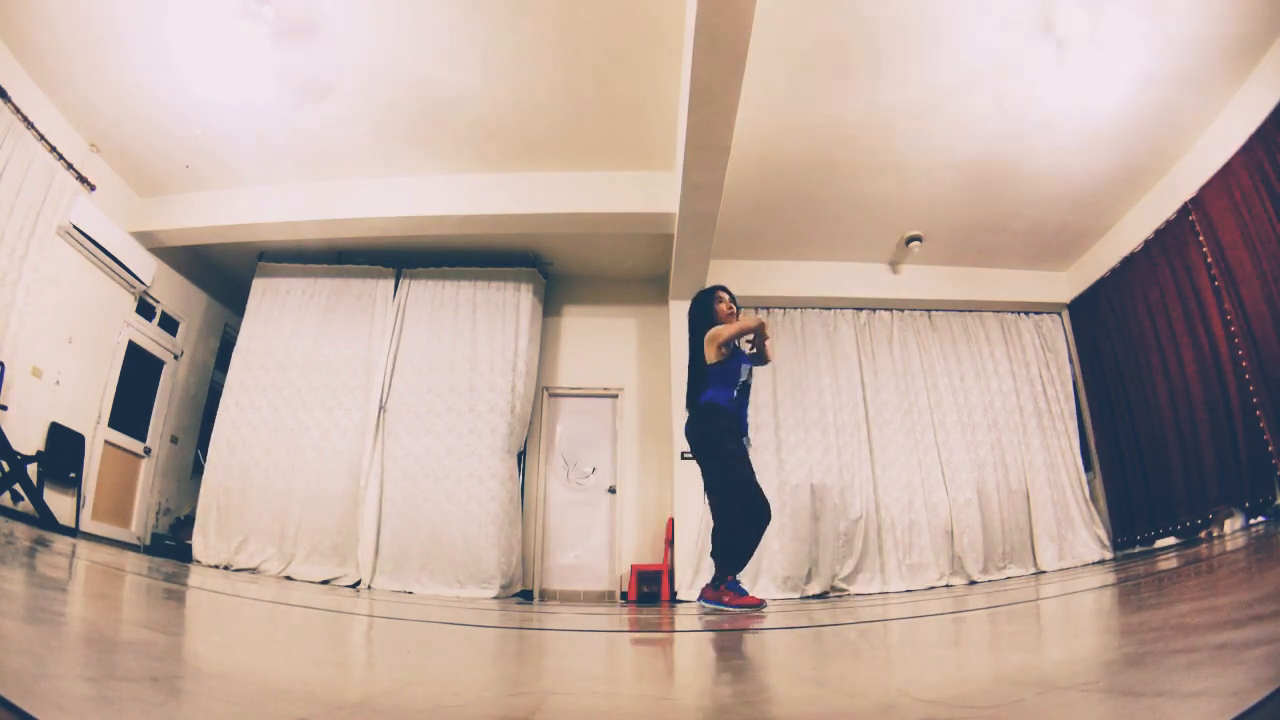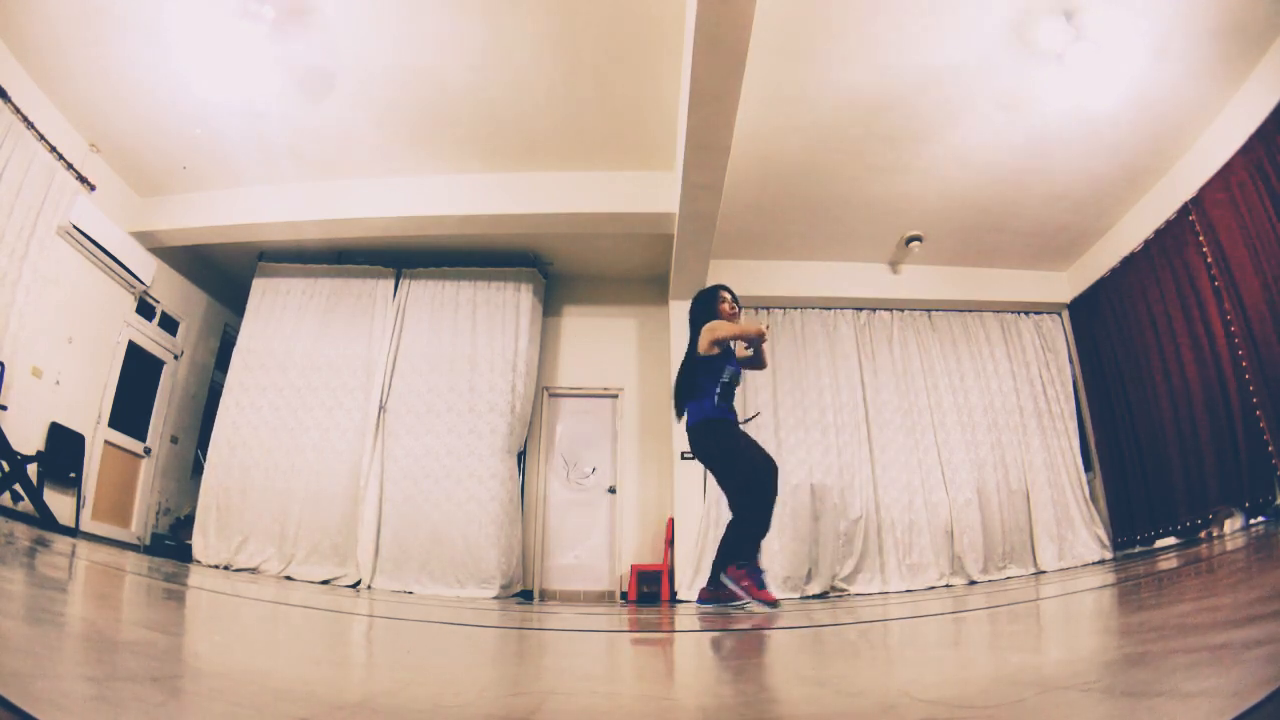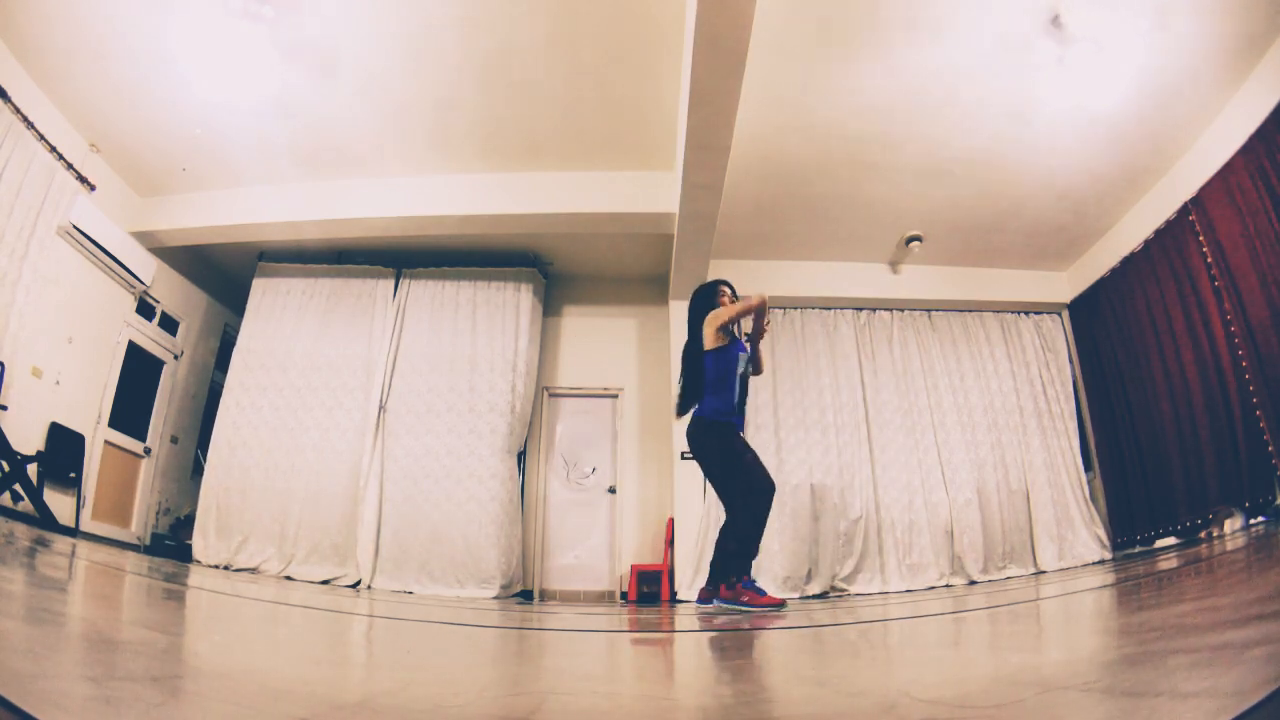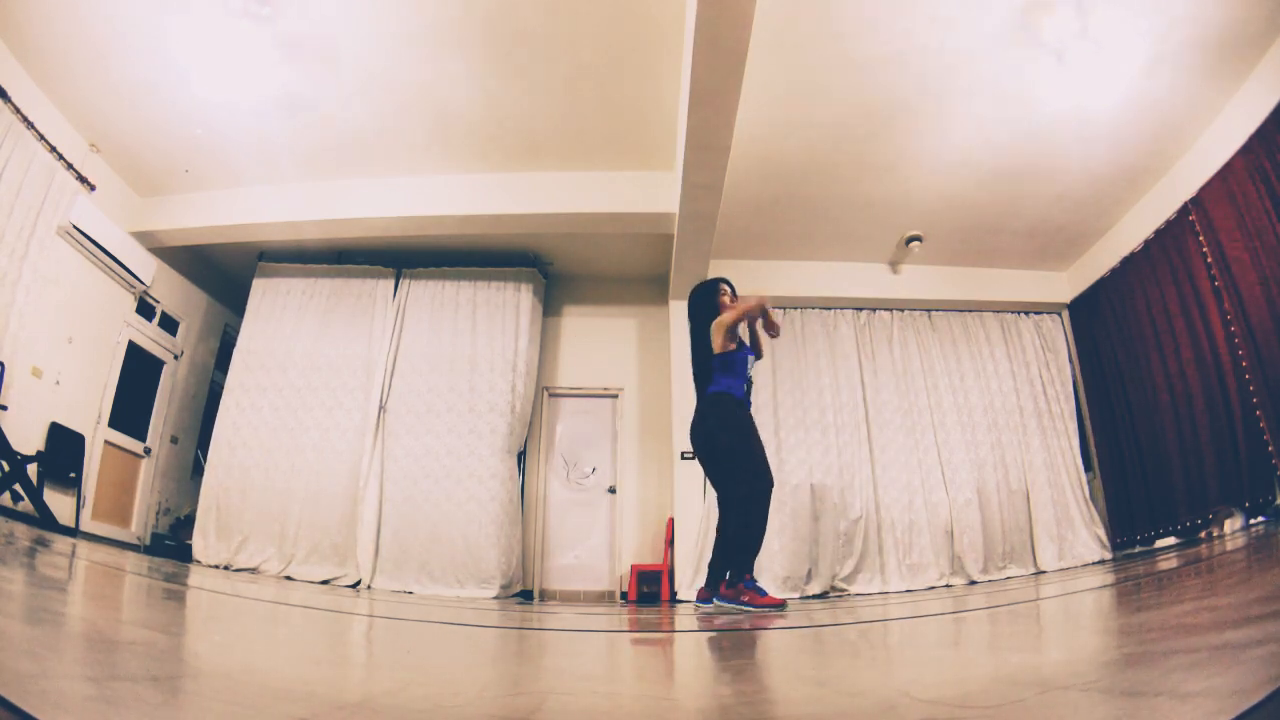
dt=0.2s
person 1, frame 1
left shoulder: (731, 347)
right shoulder: (715, 334)
left elbow: (764, 358)
right elbow: (758, 322)
left wrist: (759, 340)
right wrist: (759, 331)
left hip: (722, 428)
right hip: (714, 421)
left knee: (755, 510)
right knee: (739, 499)
left ankle: (717, 587)
right ankle: (722, 583)
person 1, frame 2
left shoulder: (726, 347)
right shoulder: (711, 329)
left elbow: (760, 363)
right elbow: (757, 330)
left wrist: (755, 344)
right wrist: (755, 335)
left hip: (720, 430)
right hip: (711, 429)
left knee: (747, 507)
right knee: (764, 472)
left ankle: (714, 588)
right ankle: (742, 566)
person 1, frame 3
left shoulder: (727, 338)
right shoulder: (714, 321)
left elbow: (757, 369)
right elbow: (759, 302)
left wrist: (755, 336)
right wrist: (756, 321)
left hip: (718, 431)
right hip: (714, 429)
left knee: (741, 506)
right knee: (759, 487)
left ankle: (713, 588)
right ankle: (735, 582)
person 1, frame 4
left shoulder: (718, 335)
right shoulder: (724, 322)
left elbow: (755, 355)
right elbow: (758, 302)
left wrist: (753, 326)
right wrist: (768, 322)
left hip: (706, 422)
right hip: (726, 411)
left knee: (735, 504)
right knee: (756, 485)
left ankle: (714, 587)
right ankle: (740, 581)
